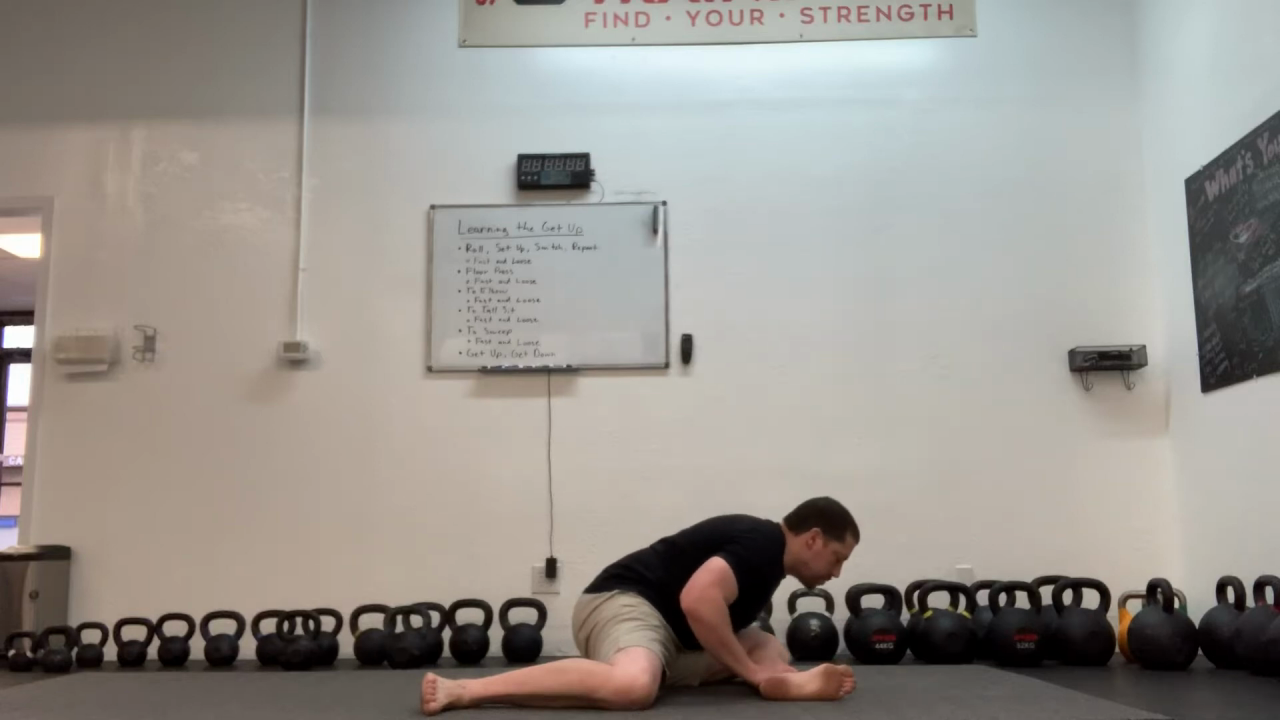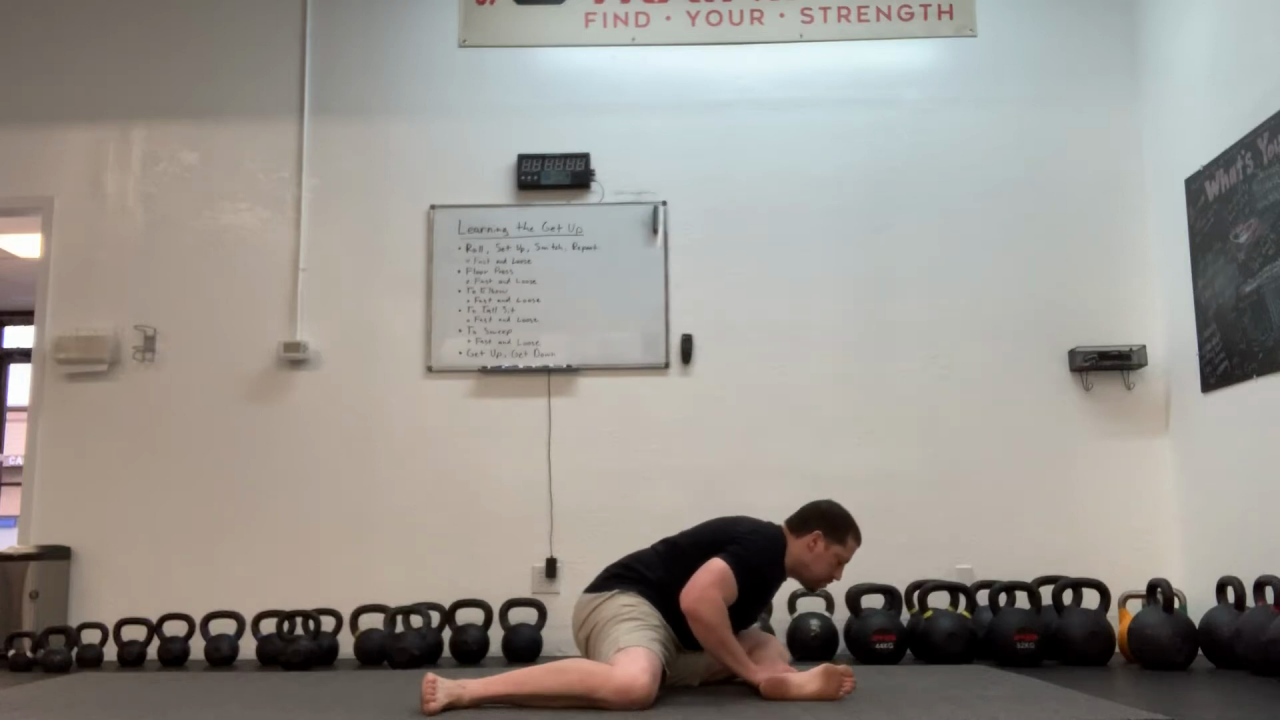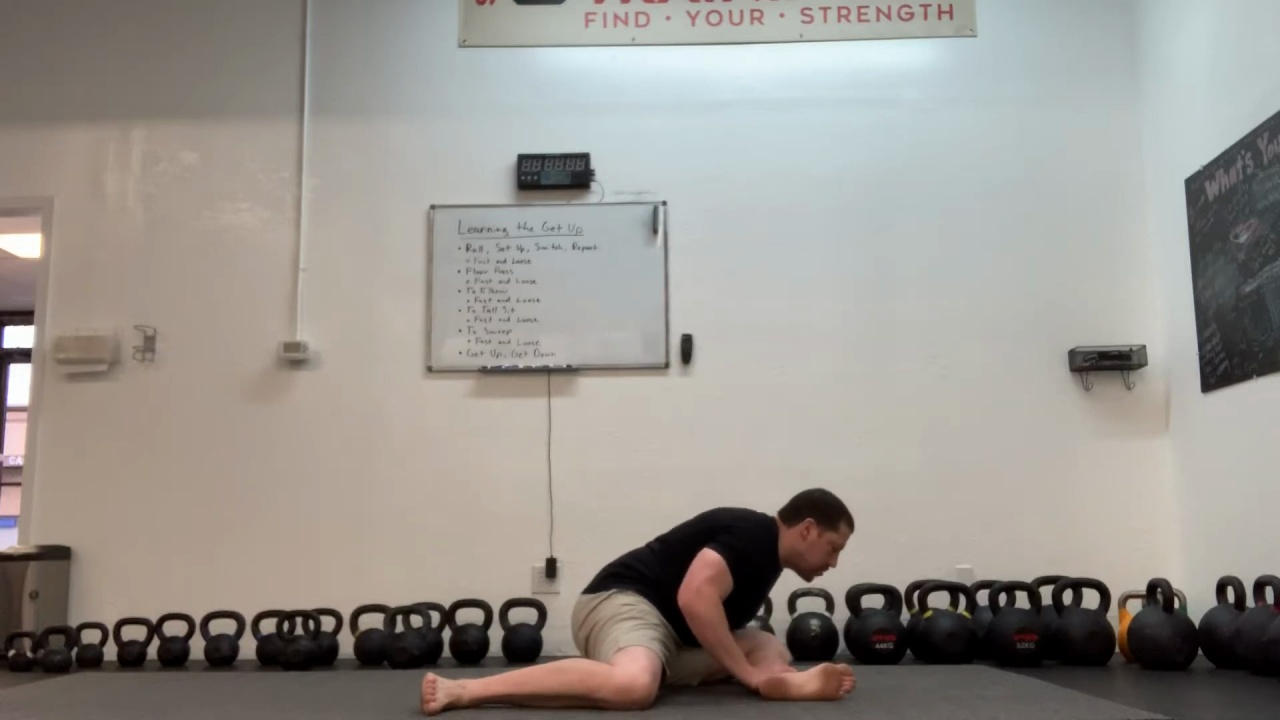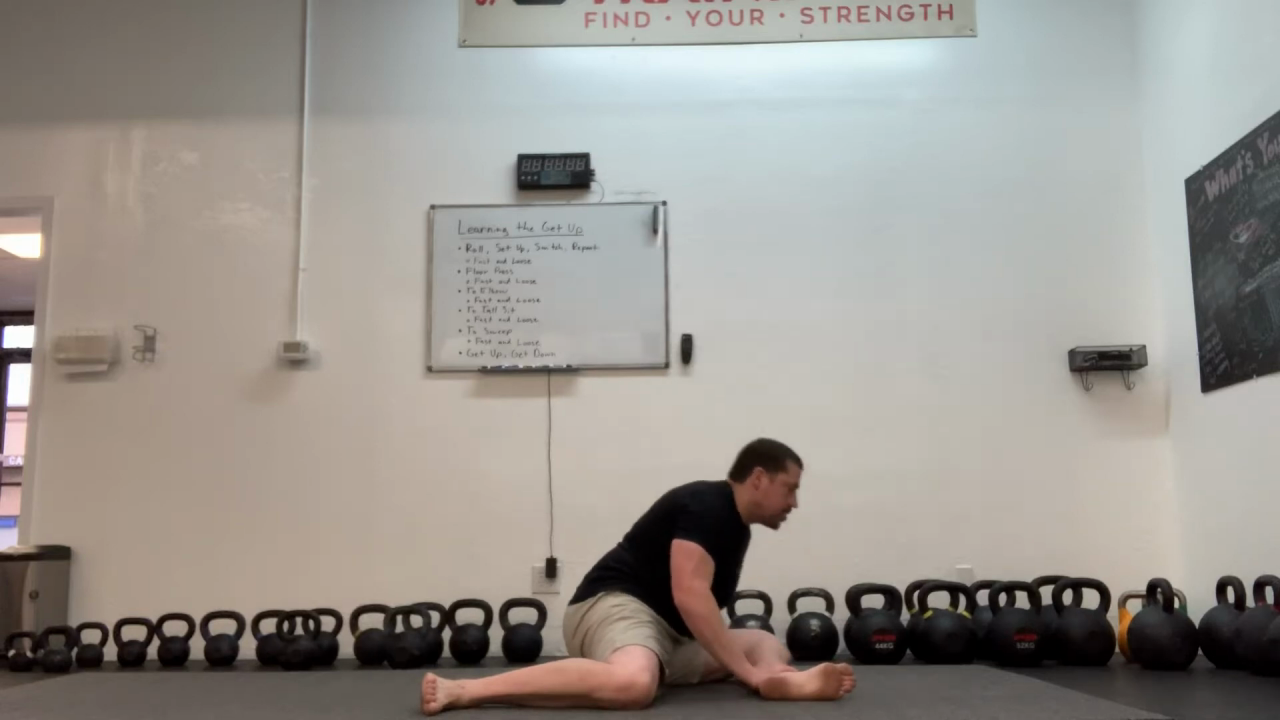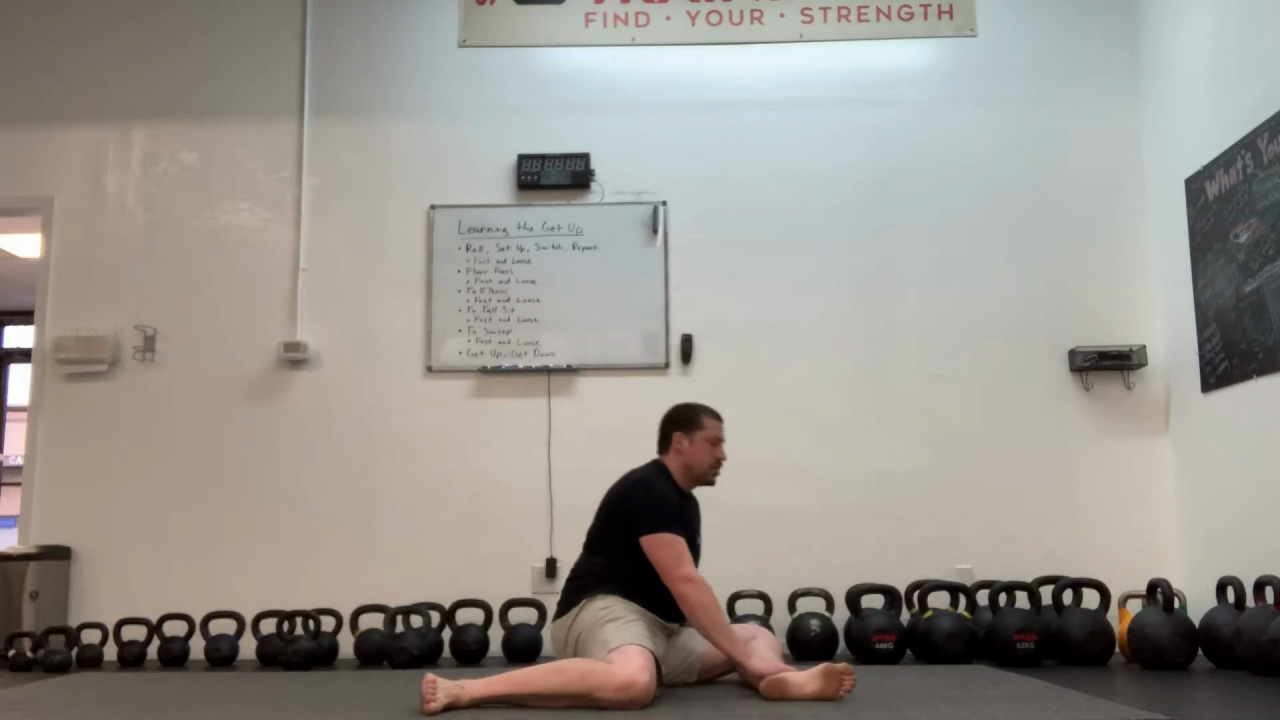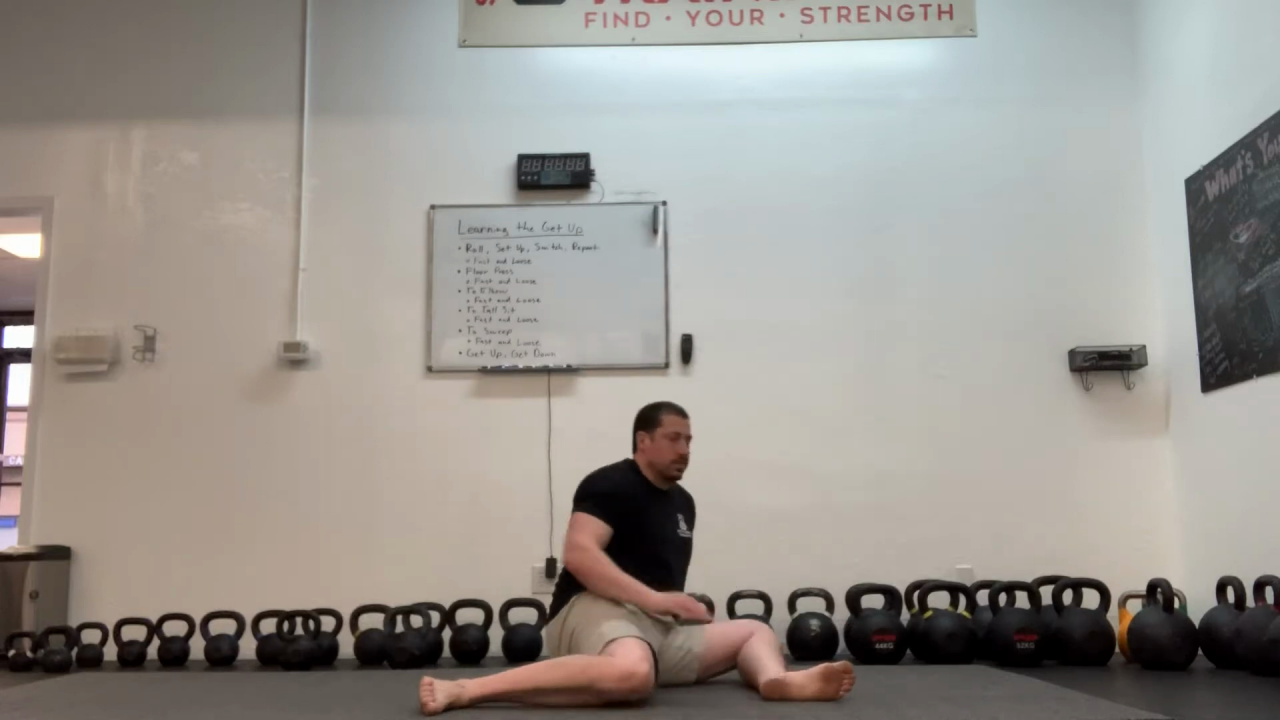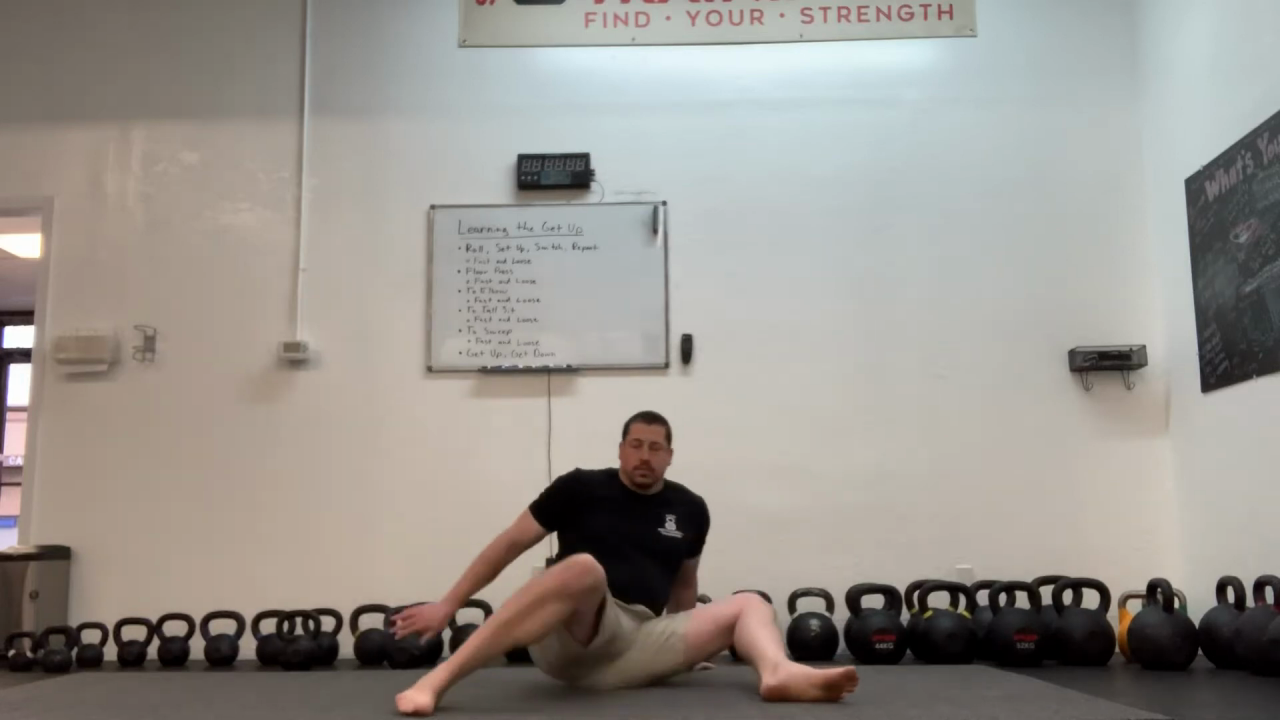
dt=0.4s
person 1, frame 1
left shoulder: (765, 552)
right shoulder: (762, 543)
right elbow: (698, 600)
left wrist: (770, 670)
right wrist: (753, 672)
right hip: (622, 602)
left knee: (771, 648)
right knee: (632, 686)
right ankle: (463, 689)
person 1, frame 2
left shoulder: (768, 556)
right shoulder: (763, 545)
right elbow: (698, 601)
left wrist: (768, 671)
right wrist: (752, 672)
right hip: (623, 602)
left knee: (772, 650)
right knee: (632, 685)
right ankle: (461, 690)
person 1, frame 3
left shoulder: (767, 554)
right shoulder: (751, 534)
right elbow: (695, 598)
right wrist: (749, 672)
right hip: (623, 602)
left knee: (771, 649)
right knee: (632, 685)
right ankle: (462, 690)
person 1, frame 4
left shoulder: (736, 522)
right shoulder: (708, 506)
left elbow: (701, 603)
right elbow: (690, 595)
right wrist: (747, 671)
right hip: (615, 606)
left knee: (768, 644)
right knee: (632, 683)
right ankle: (462, 690)
person 1, frame 5
left shoulder: (684, 500)
right shoulder: (648, 490)
left elbow: (682, 586)
right elbow: (684, 583)
right wrist: (746, 659)
right hip: (604, 611)
left knee: (759, 635)
right knee: (632, 684)
left ankle: (782, 682)
right ankle: (462, 690)
person 1, frame 6
left shoulder: (682, 502)
right shoulder: (613, 484)
right elbow: (579, 552)
right wrist: (649, 597)
left hip: (656, 633)
right hip: (597, 617)
left knee: (755, 631)
right knee: (629, 676)
left ankle: (776, 677)
right ankle: (462, 690)
person 1, frame 7
left shoulder: (689, 509)
right shoulder: (580, 488)
left elbow: (684, 585)
right elbow: (508, 545)
left wrist: (684, 650)
right wrist: (447, 605)
left hip: (638, 643)
right hip: (568, 638)
left knee: (751, 605)
right knee: (585, 569)
left ankle: (779, 673)
right ankle: (438, 680)
